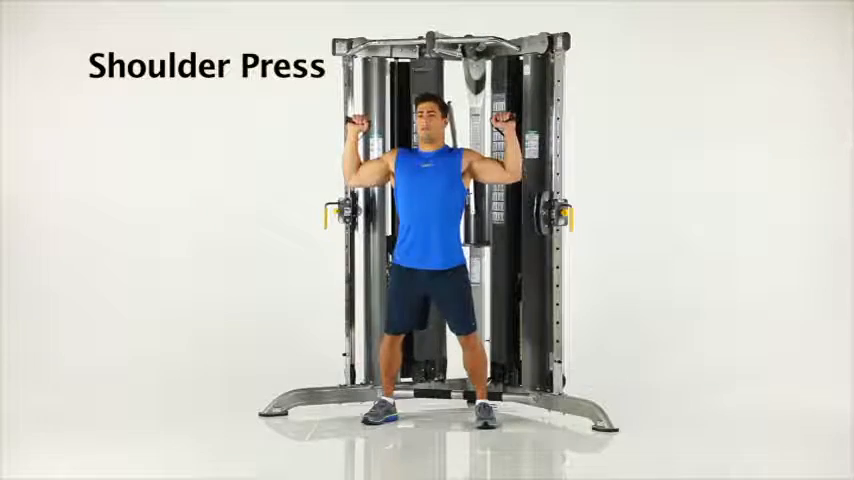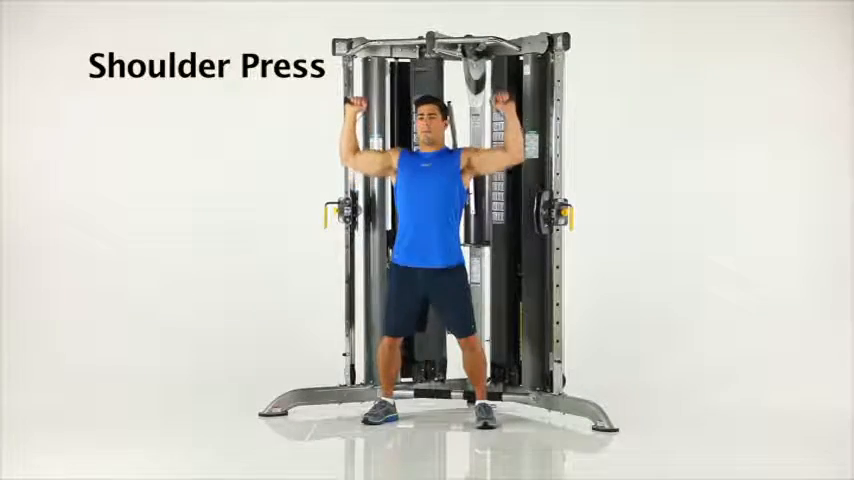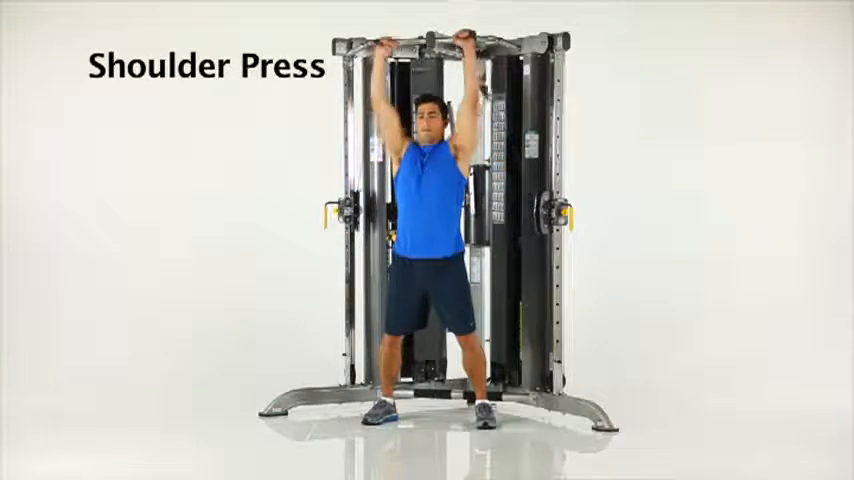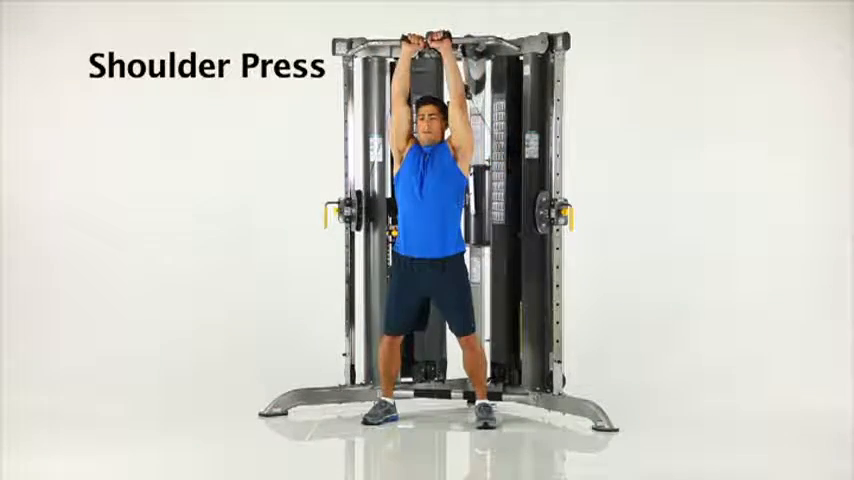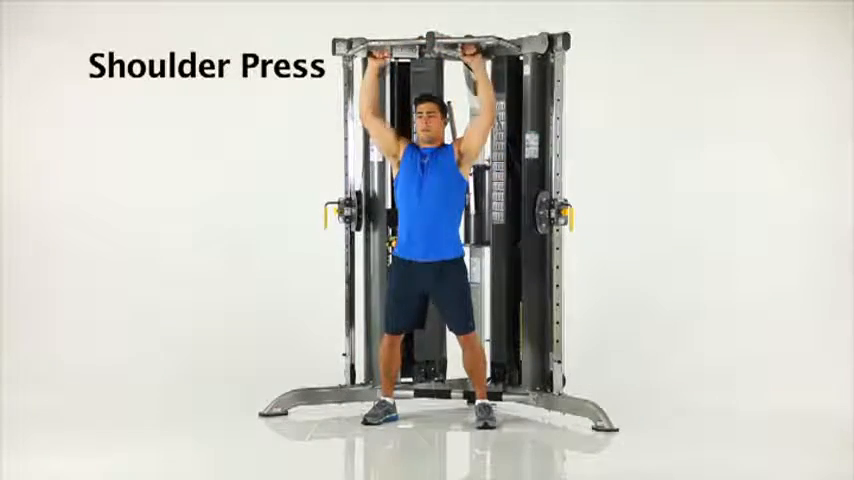
dt=0.5s
person 1, frame 1
left shoulder: (463, 160)
right shoulder: (396, 159)
left elbow: (512, 174)
right elbow: (351, 177)
left wrist: (509, 132)
right wrist: (352, 135)
left hip: (449, 266)
right hip: (406, 266)
left knee: (469, 337)
right knee: (392, 335)
left ankle: (482, 402)
right ankle: (386, 401)
person 1, frame 2
left shoulder: (463, 160)
right shoulder: (397, 160)
left elbow: (513, 155)
right elbow: (350, 158)
left wrist: (510, 114)
right wrist: (351, 115)
left hip: (448, 267)
right hip: (405, 266)
left knee: (468, 338)
right knee: (390, 337)
left ankle: (482, 403)
right ankle: (386, 401)
person 1, frame 3
left shoulder: (456, 152)
right shoulder: (402, 152)
left elbow: (471, 102)
right elbow: (381, 105)
left wrist: (469, 54)
right wrist: (380, 57)
left hip: (447, 262)
right hip: (405, 262)
left knee: (467, 337)
right knee: (392, 336)
left ankle: (482, 402)
right ankle: (386, 402)
person 1, frame 4
left shoulder: (456, 152)
right shoulder: (403, 152)
left elbow: (458, 101)
right elbow: (398, 101)
left wrist: (446, 52)
right wrist: (406, 53)
left hip: (448, 264)
right hip: (406, 262)
left knee: (468, 337)
right knee: (391, 336)
left ankle: (482, 402)
right ankle: (386, 401)
person 1, frame 5
left shoulder: (459, 154)
right shoulder: (400, 153)
left elbow: (488, 113)
right elbow: (367, 115)
left wrist: (478, 67)
right wrist: (374, 68)
left hip: (448, 264)
right hip: (406, 263)
left knee: (467, 336)
right knee: (391, 335)
left ankle: (482, 402)
right ankle: (386, 402)
